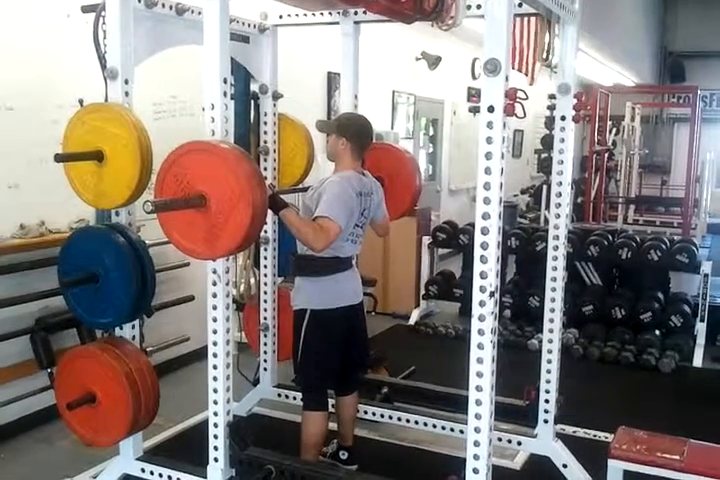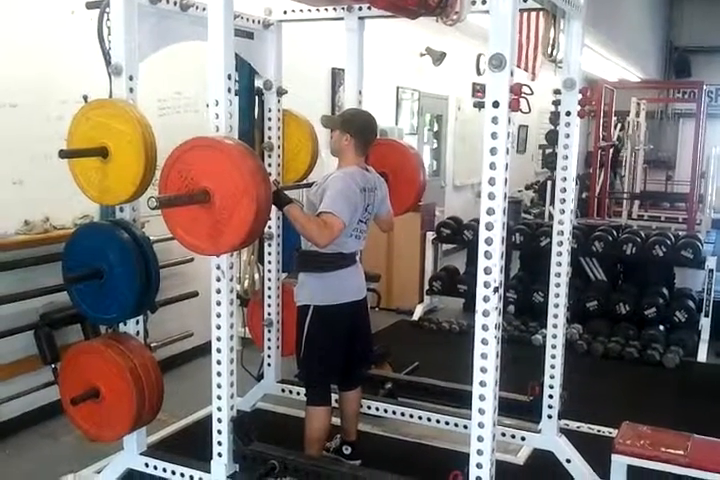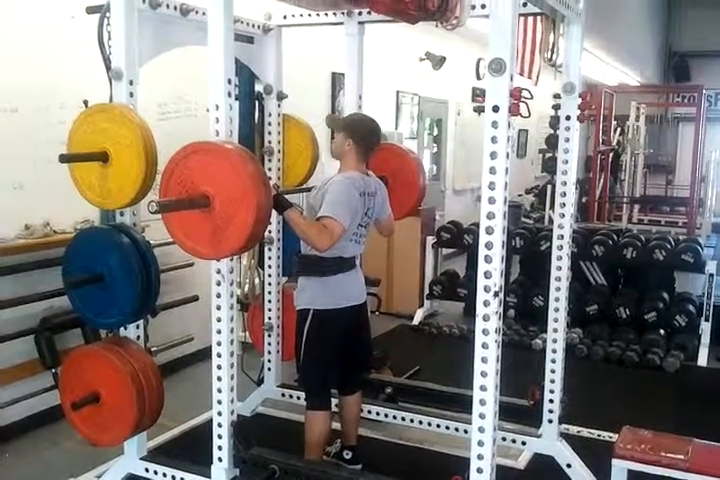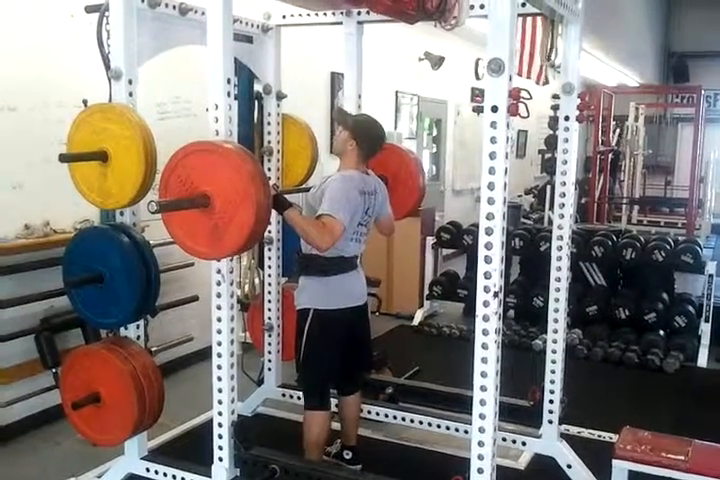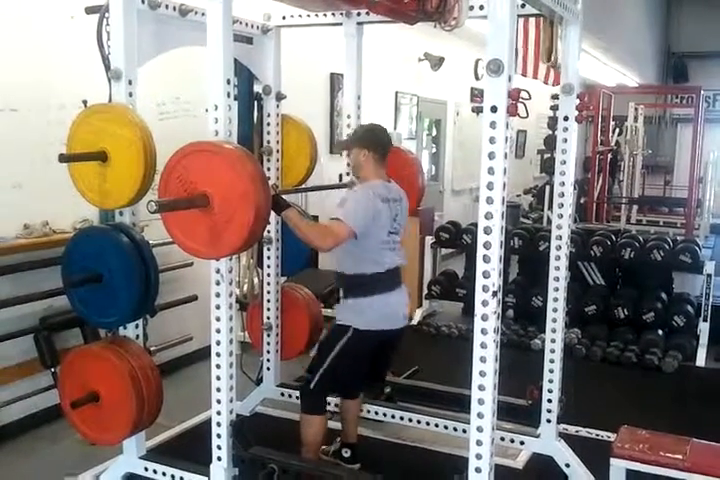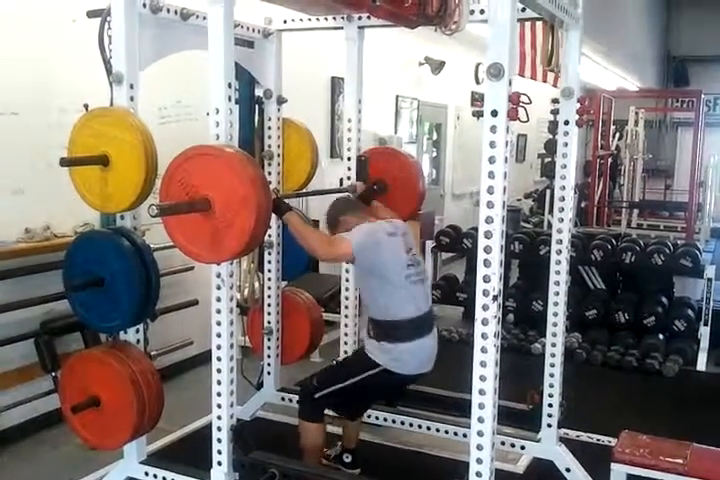
dt=0.4s
person 1, frame 1
left shoulder: (338, 185)
right shoulder: (370, 185)
left elbow: (319, 239)
right elbow: (383, 228)
left wrist: (278, 205)
left hip: (320, 299)
right hip: (348, 293)
left knee: (314, 390)
right knee: (346, 380)
right ankle: (344, 451)
person 1, frame 2
left shoulder: (341, 181)
right shoulder: (373, 180)
left elbow: (322, 235)
right elbow: (387, 223)
left wrist: (282, 200)
left hip: (323, 294)
right hip: (351, 289)
left knee: (317, 385)
right knee: (349, 375)
right ankle: (348, 446)
person 1, frame 3
left shoulder: (341, 186)
right shoulder: (373, 185)
left elbow: (322, 239)
right elbow: (387, 228)
left wrist: (282, 205)
left hip: (322, 298)
right hip: (351, 294)
left knee: (317, 390)
right knee: (349, 379)
right ankle: (348, 451)
person 1, frame 4
left shoulder: (340, 184)
right shoulder: (374, 185)
left elbow: (323, 239)
right elbow: (388, 227)
left wrist: (282, 205)
left hip: (323, 298)
right hip: (352, 293)
left knee: (315, 390)
right knee: (348, 380)
right ankle: (348, 451)
person 1, frame 5
left shoulder: (363, 197)
right shoulder: (396, 193)
left elbow: (325, 239)
left wrist: (280, 206)
left hip: (364, 314)
right hip: (393, 310)
left knee: (313, 390)
right knee: (350, 381)
right ankle: (346, 450)
person 1, frame 6
left shoulder: (368, 235)
right shoulder: (397, 228)
left elbow: (326, 249)
left wrist: (283, 210)
right wrist: (369, 197)
left hip: (398, 354)
right hip: (421, 346)
left knee: (312, 395)
right knee: (345, 386)
right ankle: (346, 455)
